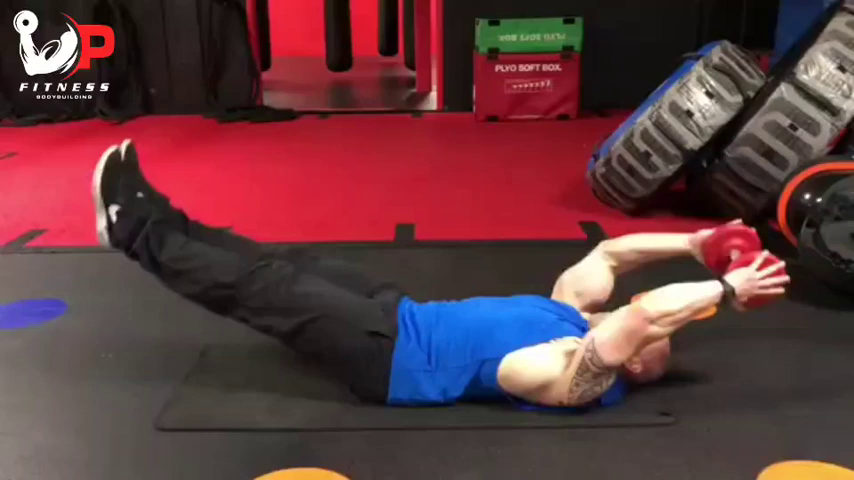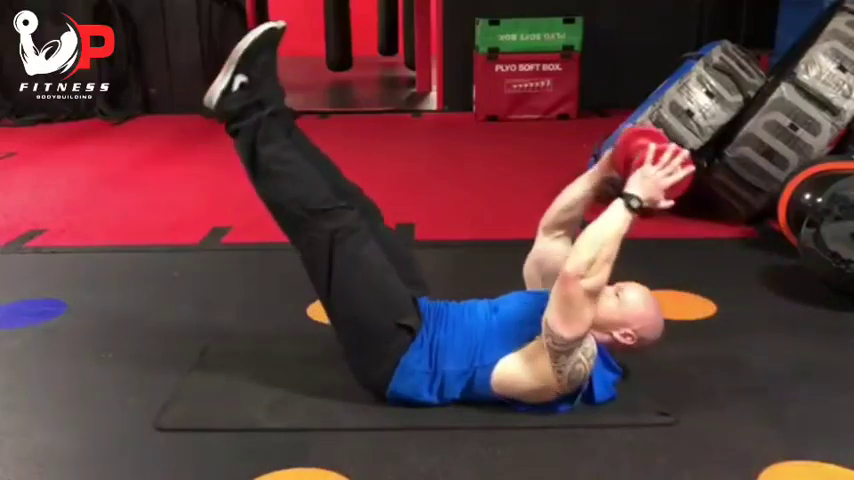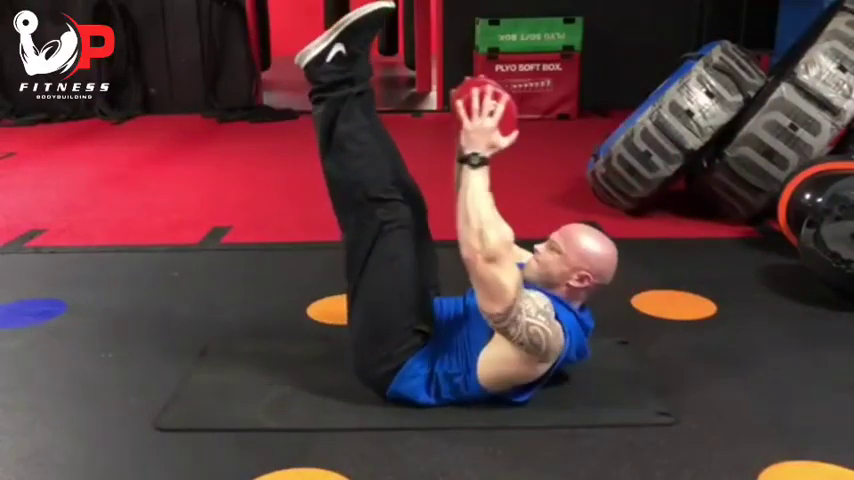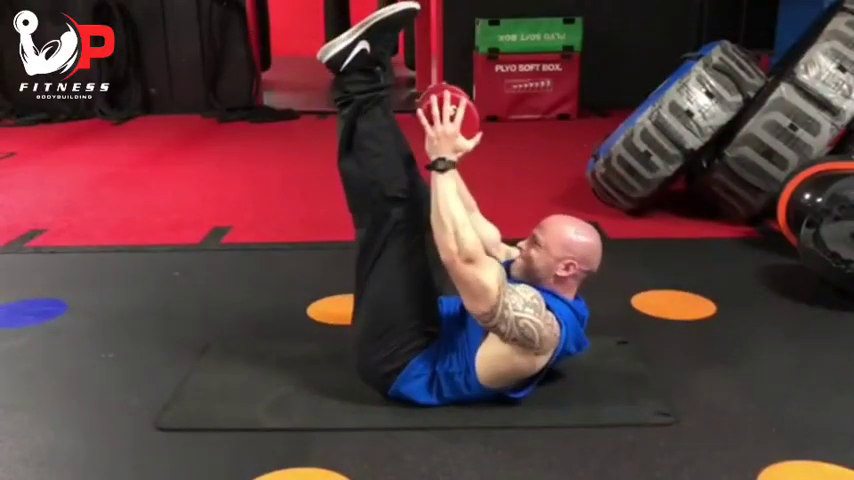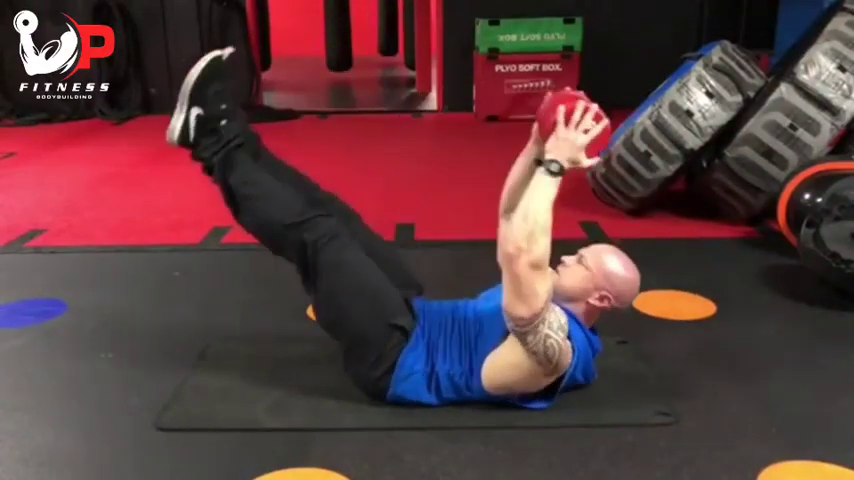
dt=0.7s
person 1, frame 1
left shoulder: (585, 378)
right shoulder: (574, 317)
left elbow: (644, 315)
right elbow: (608, 253)
left wrist: (724, 286)
right wrist: (691, 243)
left hip: (392, 359)
right hip: (403, 317)
left knee: (272, 289)
right knee: (292, 266)
left ankle: (141, 231)
right ankle: (152, 222)
person 1, frame 2
left shoulder: (574, 364)
right shoulder: (558, 309)
left elbow: (579, 276)
right elbow: (553, 229)
left wrist: (632, 200)
right wrist: (607, 170)
left hip: (400, 357)
right hip: (423, 318)
left knee: (336, 227)
right knee: (353, 213)
left ankle: (255, 119)
right ankle: (260, 112)
person 1, frame 3
left shoulder: (541, 329)
right shoulder: (540, 283)
left elbow: (482, 255)
right elbow: (492, 231)
left wrist: (474, 159)
right wrist: (475, 147)
left hip: (399, 362)
right hip: (424, 332)
left knee: (384, 213)
right knee: (402, 206)
left ankle: (341, 84)
person 1, frame 4
left shoulder: (537, 325)
right shoulder: (535, 280)
left elbow: (461, 257)
right elbow: (474, 225)
left wrist: (442, 163)
right wrist: (445, 155)
left hip: (401, 361)
right hip: (428, 333)
left knee: (395, 213)
right knee: (411, 207)
left ankle: (363, 86)
person 1, frame 5
left shoulder: (554, 344)
right shoulder: (554, 307)
left elbow: (523, 255)
right elbow: (511, 216)
left wrist: (554, 165)
right wrist: (539, 146)
left hip: (395, 358)
right hip: (417, 321)
left knee: (319, 237)
right knee: (335, 220)
left ankle: (218, 148)
right ankle: (222, 138)
